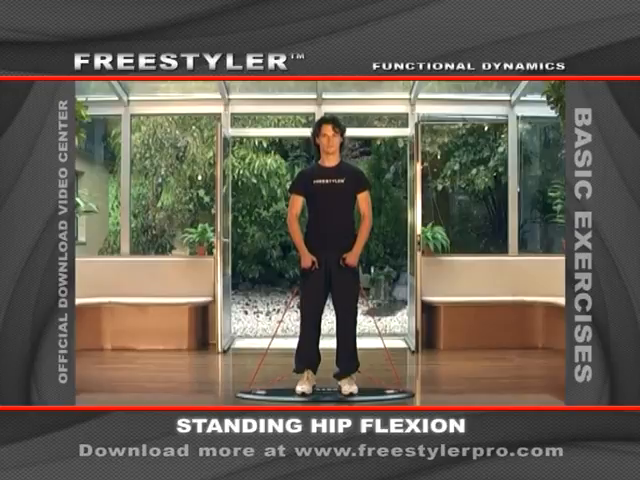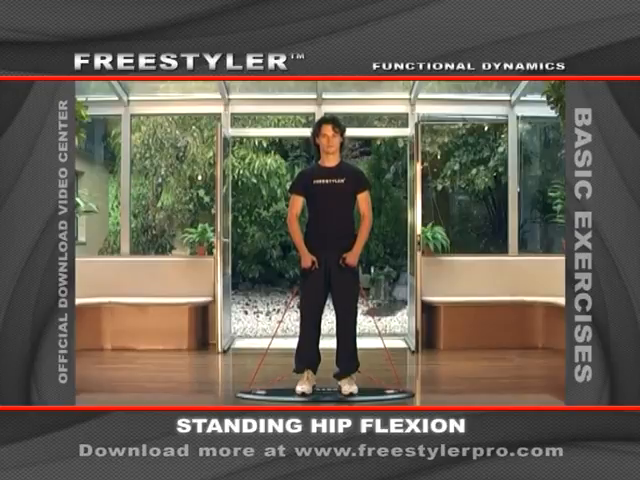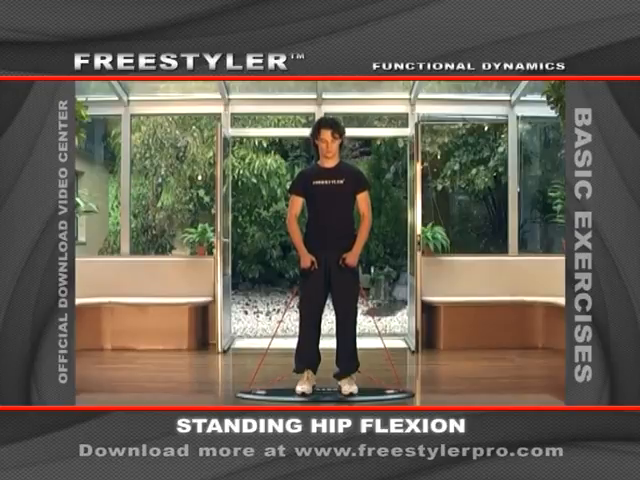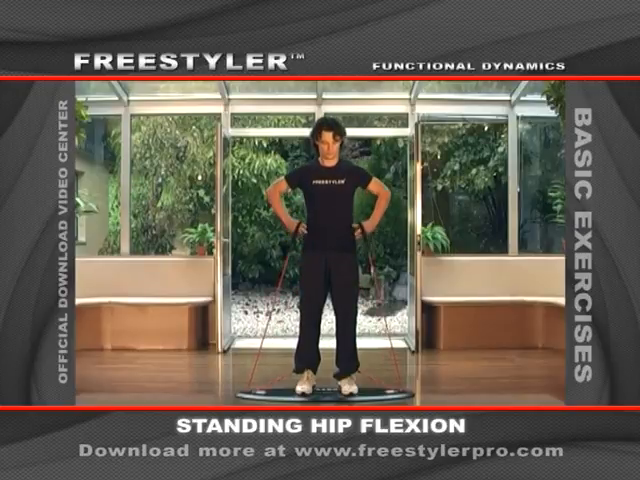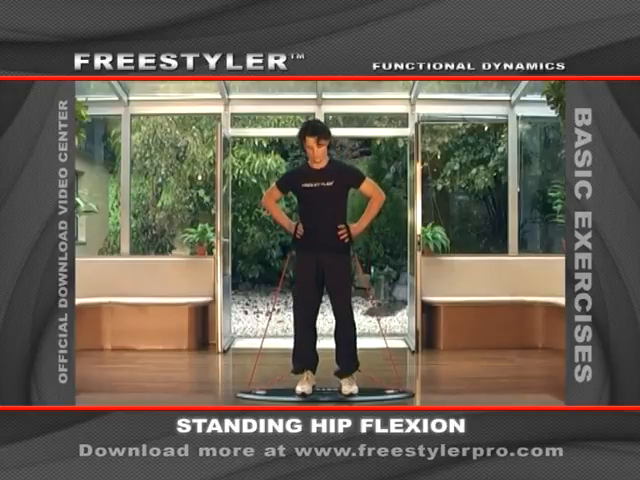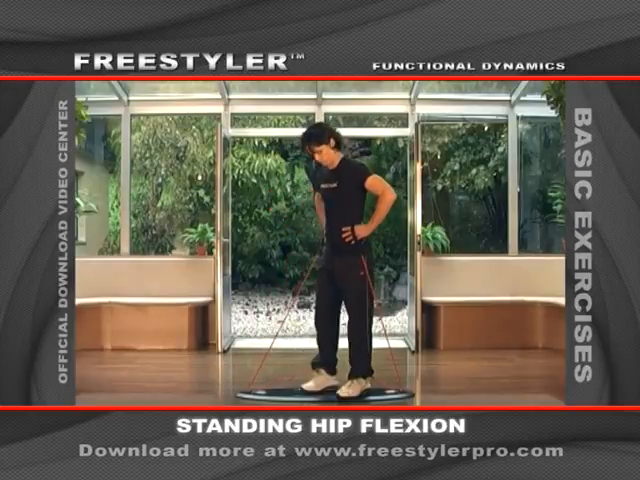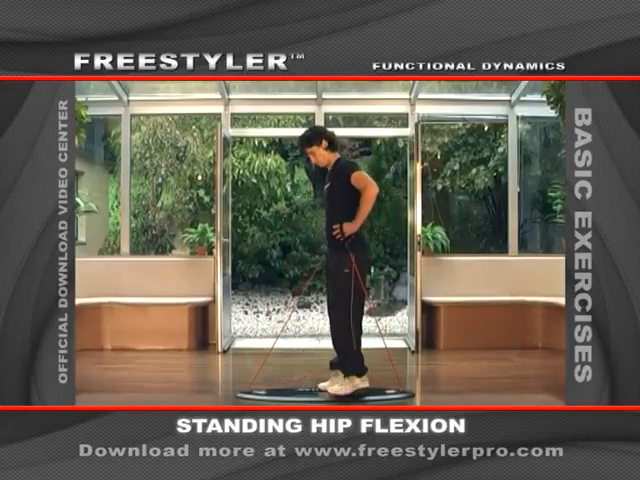
dt=0.7s
person 1, frame 1
left shoulder: (354, 174)
right shoulder: (306, 176)
left elbow: (366, 215)
right elbow: (292, 216)
left wrist: (356, 251)
right wrist: (303, 252)
left hip: (345, 256)
right hip: (314, 256)
left knee: (347, 316)
right knee: (310, 315)
left ankle: (347, 373)
right ankle: (306, 373)
person 1, frame 2
left shoulder: (354, 175)
right shoulder: (306, 176)
left elbow: (366, 216)
right elbow: (292, 217)
left wrist: (356, 251)
right wrist: (303, 252)
left hip: (345, 256)
right hip: (313, 256)
left knee: (347, 316)
right knee: (309, 315)
left ankle: (347, 373)
right ankle: (307, 372)
person 1, frame 3
left shoulder: (353, 174)
right shoulder: (305, 176)
left elbow: (366, 216)
right elbow: (292, 217)
left wrist: (355, 251)
right wrist: (302, 252)
left hip: (345, 256)
right hip: (313, 257)
left knee: (346, 316)
right knee: (309, 315)
left ankle: (347, 373)
right ankle: (306, 373)
person 1, frame 4
left shoulder: (352, 172)
right shoulder: (305, 172)
left elbow: (384, 193)
right elbow: (272, 192)
left wrist: (371, 223)
right wrist: (289, 222)
left hip: (344, 253)
right hip: (313, 253)
left knee: (346, 314)
right knee: (309, 314)
left ankle: (347, 373)
right ankle: (306, 372)
person 1, frame 5
left shoulder: (344, 172)
right shoulder: (296, 176)
left elbow: (378, 196)
right elbow: (268, 199)
left wrist: (359, 226)
right wrist: (288, 225)
left hip: (337, 253)
right hip: (306, 254)
left knee: (343, 313)
right knee: (304, 314)
left ankle: (348, 373)
right ankle: (306, 372)
person 1, frame 6
left shoulder: (354, 170)
right shoulder: (321, 175)
left elbow: (388, 194)
left wrist: (368, 228)
left hip: (354, 256)
right hip: (331, 255)
left knee: (358, 317)
right knee: (324, 314)
left ankle: (360, 376)
right ankle: (325, 371)
person 1, frame 7
left shoulder: (346, 168)
right shoulder: (331, 174)
left elbow: (371, 189)
left wrist: (355, 224)
left hip: (350, 253)
right hip: (336, 253)
left knee: (347, 314)
right knee: (337, 315)
left ankle: (357, 374)
right ankle: (342, 371)
